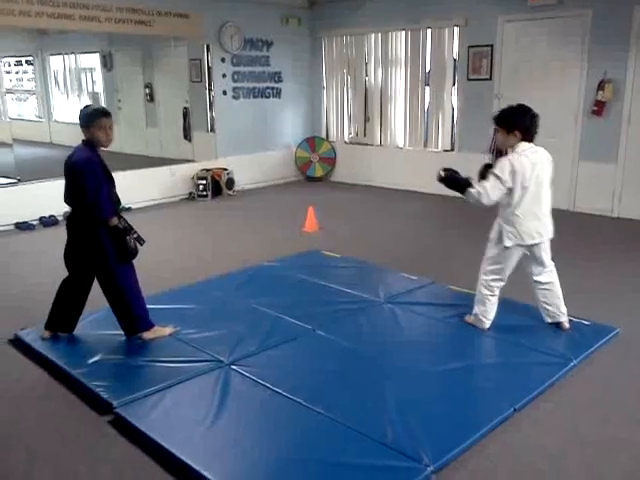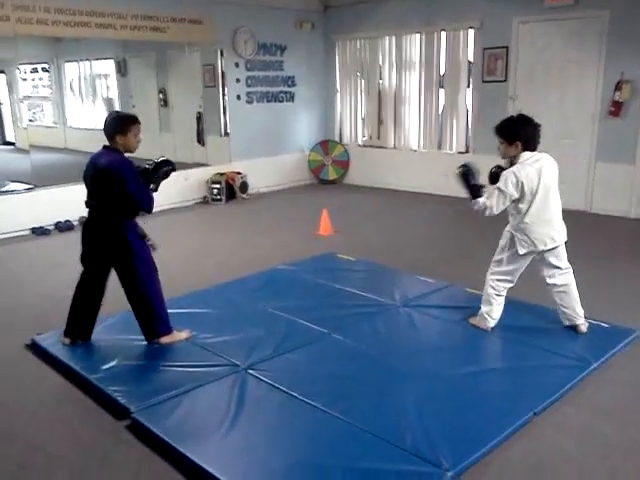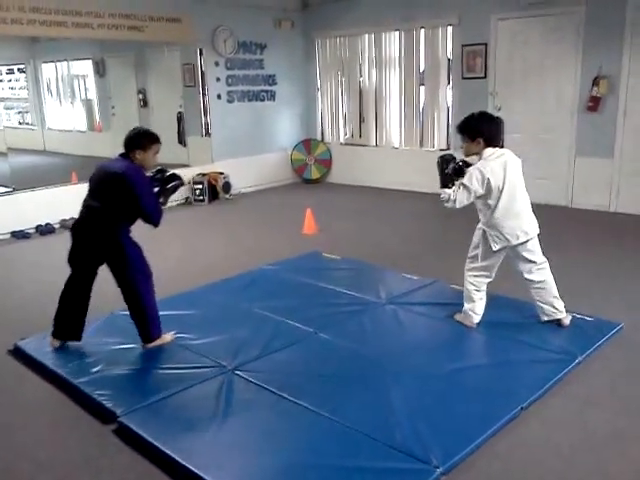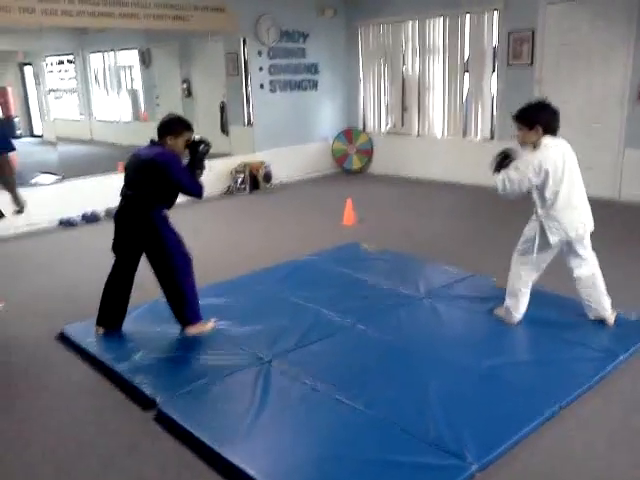
dt=1s
person 1, frame 1
left shoulder: (77, 156)
right shoulder: (90, 161)
right elbow: (100, 204)
right wrist: (118, 228)
left hip: (79, 227)
right hip: (95, 231)
left knee: (78, 277)
right knee: (121, 277)
left ankle: (54, 327)
right ankle: (143, 327)
person 1, frame 2
left shoulder: (95, 160)
right shoulder: (122, 165)
right elbow: (144, 203)
left wrist: (141, 179)
right wrist: (151, 183)
left hip: (95, 228)
right hip: (118, 231)
left knee: (91, 280)
right knee: (143, 278)
left ankle: (74, 333)
right ankle: (162, 331)
person 1, frame 3
left shoulder: (106, 168)
right shoulder: (135, 175)
right elbow: (153, 218)
left wrist: (148, 187)
right wrist: (160, 195)
left hip: (84, 229)
right hip: (111, 236)
left knee: (78, 281)
right knee: (139, 279)
left ankle: (61, 334)
right ankle: (152, 335)
person 1, frame 4
left shoulder: (140, 155)
right shoulder: (167, 158)
right elbow: (194, 190)
left wrist: (191, 166)
left hip: (126, 217)
right hip: (150, 220)
left knee: (122, 269)
right knee: (178, 265)
left ankle: (106, 323)
right ankle: (192, 321)
person 2, frame 1
left shoulder: (509, 163)
right shoulder: (544, 156)
left elbow: (486, 196)
left wrist: (460, 184)
right wrist: (495, 174)
left hip: (512, 230)
right hip: (539, 228)
left knee: (492, 274)
right knee: (544, 273)
left ankle: (481, 318)
right ankle: (559, 318)
person 2, frame 2
left shoulder: (513, 174)
right shoulder: (549, 162)
left elbow: (490, 207)
left wrist: (473, 187)
left hip: (524, 236)
right hip: (552, 233)
left knee: (498, 276)
right knee: (561, 276)
left ankle: (486, 318)
right ankle: (577, 321)
person 2, frame 3
left shoulder: (478, 171)
right shoulder: (510, 157)
left elbow: (455, 200)
left hip: (496, 232)
right hip: (524, 226)
left knee: (476, 271)
right knee: (537, 270)
left ankle: (470, 315)
right ankle: (558, 314)
person 2, frame 4
left shoulder: (537, 158)
right shoulder: (564, 148)
left elbow: (508, 186)
left wrist: (502, 171)
right wrist: (518, 169)
left hip: (551, 224)
right hip: (579, 219)
left knee: (524, 264)
right knee: (585, 266)
left ankle: (510, 311)
right ankle: (604, 312)
